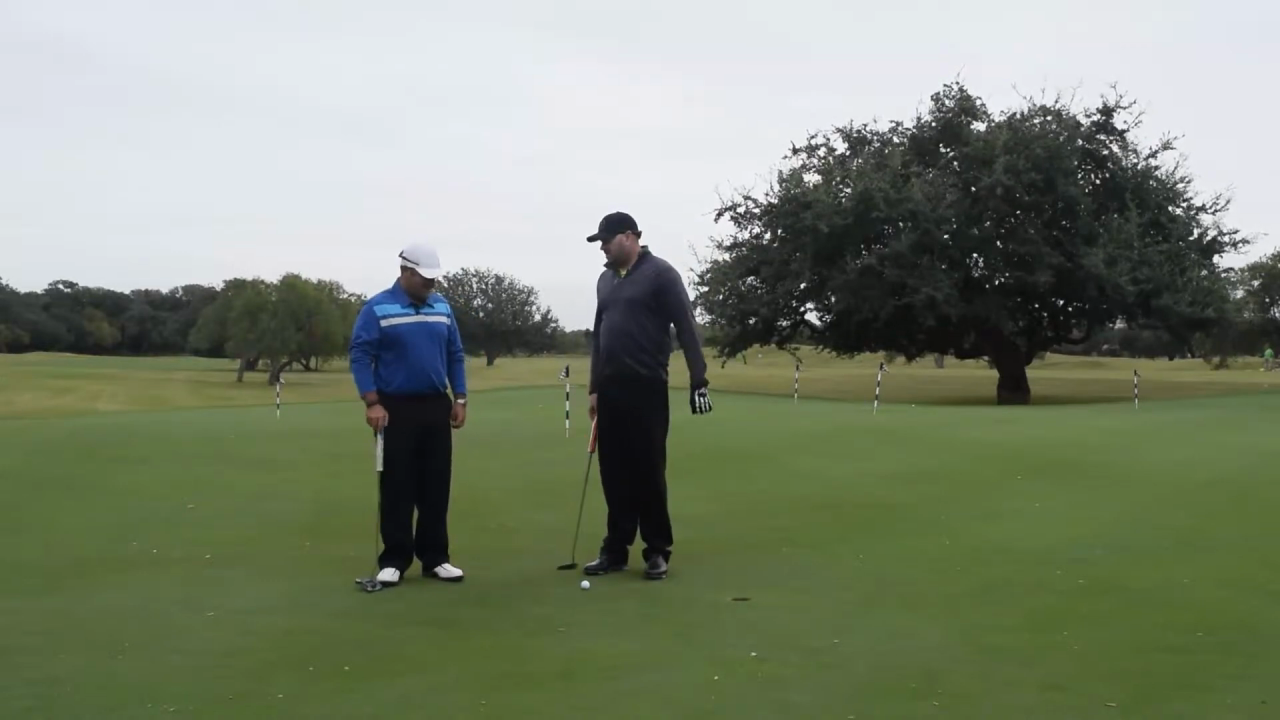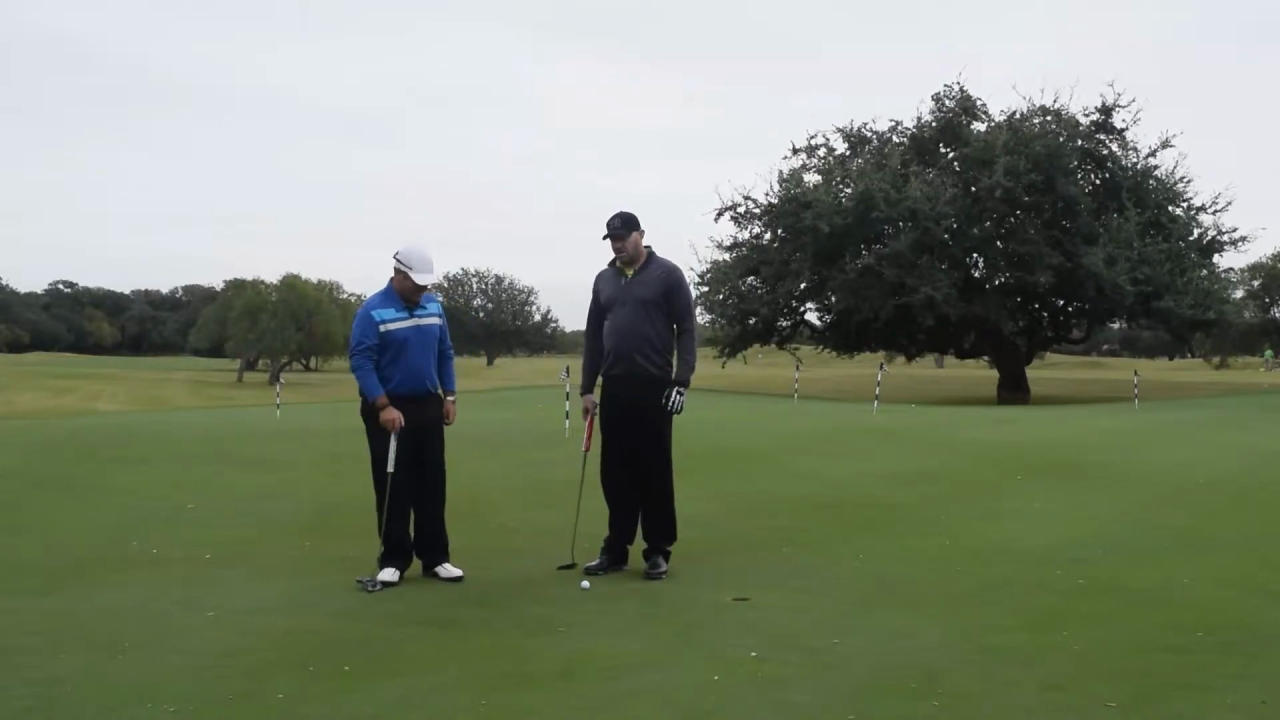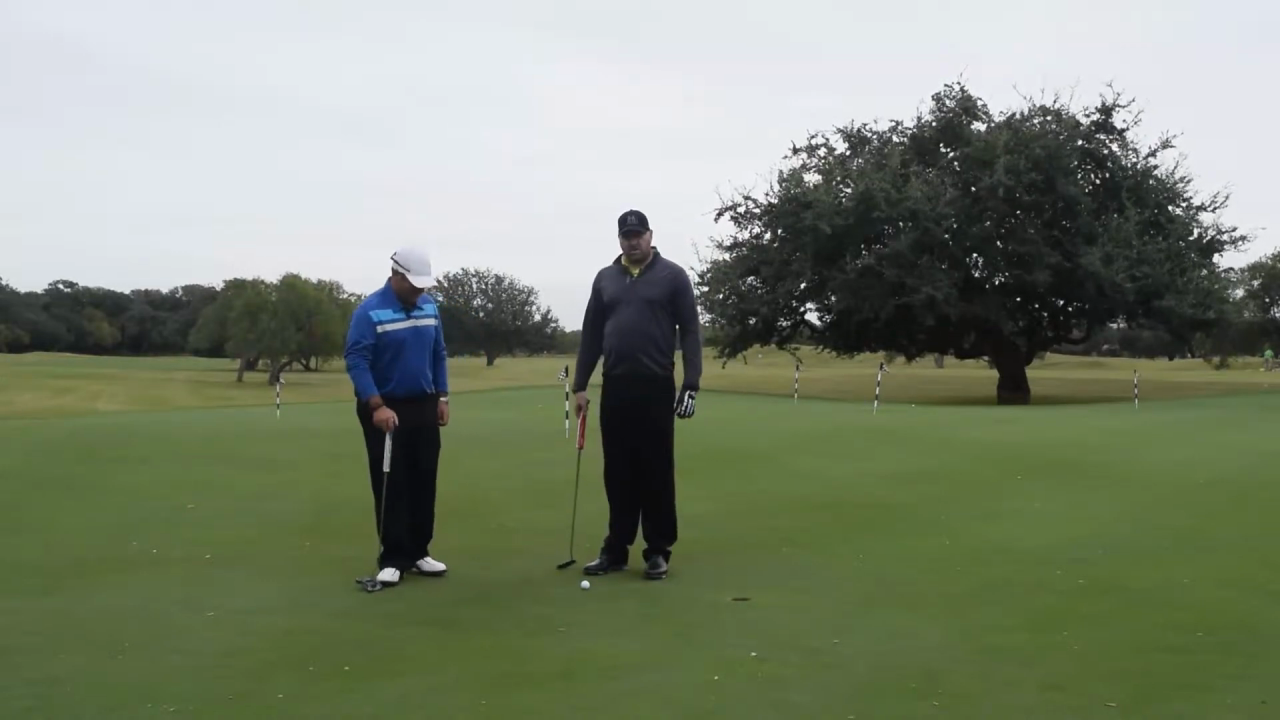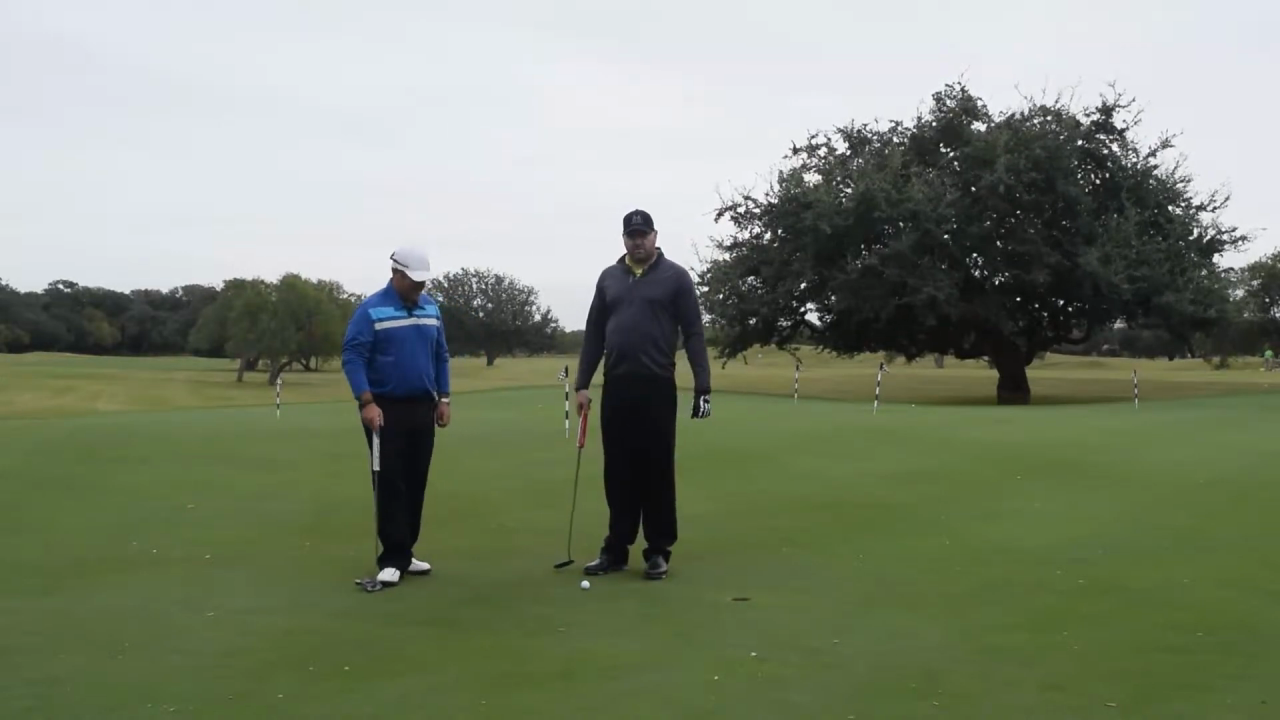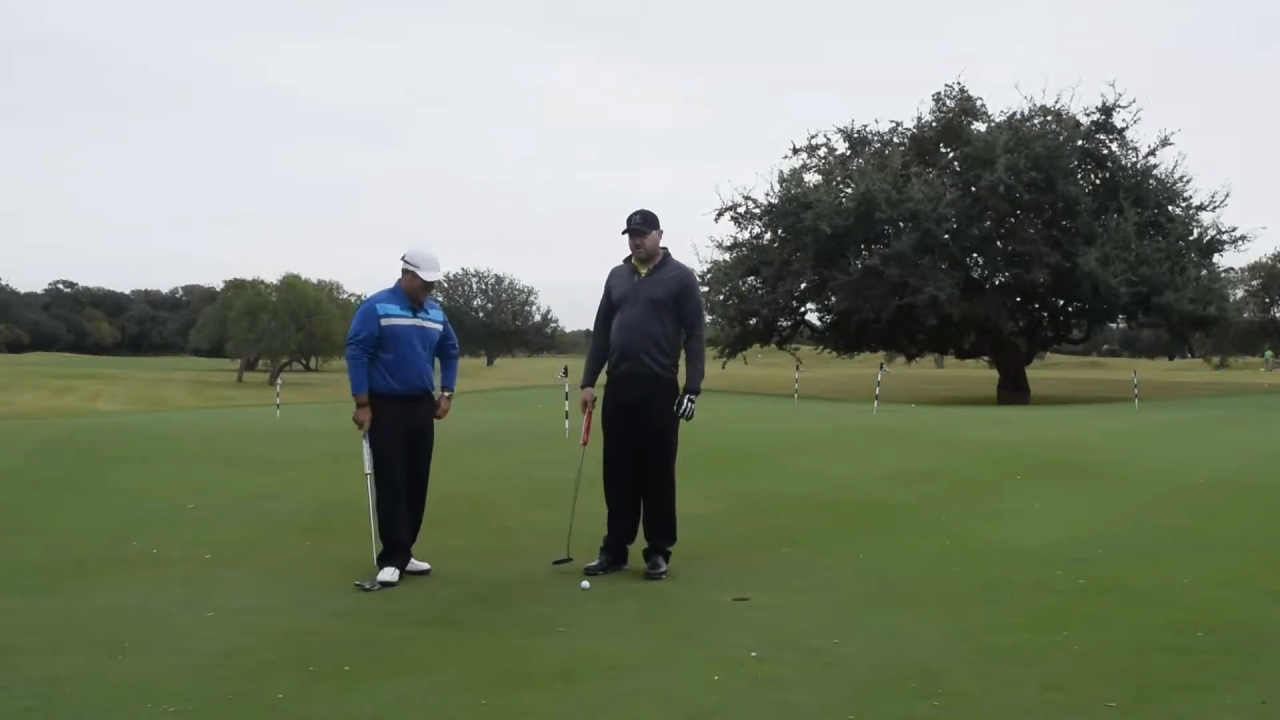
dt=0.3s
person 1, frame 1
left shoulder: (660, 273)
right shoulder: (606, 278)
left elbow: (686, 328)
left wrist: (698, 381)
right wrist: (594, 387)
left hip: (647, 387)
right hip: (611, 388)
left knee: (648, 470)
right knee: (614, 472)
left ankle: (657, 550)
right ankle: (616, 548)
person 1, frame 2
left shoulder: (667, 274)
right shoulder: (604, 280)
left elbow: (686, 329)
right elbow: (594, 336)
left wrist: (681, 380)
right wrist: (587, 388)
left hip: (653, 386)
right hip: (614, 387)
left knee: (654, 470)
right knee: (615, 471)
left ankle: (658, 550)
right ankle: (616, 549)
person 1, frame 3
left shoulder: (672, 276)
right shoulder: (605, 278)
left elbow: (690, 331)
right elbow: (591, 334)
left wrist: (691, 384)
right wrist: (580, 385)
left hip: (656, 387)
right hip: (614, 386)
left knee: (656, 470)
right knee: (618, 471)
left ankle: (658, 550)
right ankle: (616, 548)
person 1, frame 4
left shoulder: (675, 277)
right shoulder: (609, 277)
left elbow: (693, 334)
right elbow: (594, 333)
left wrist: (702, 387)
right wrist: (583, 383)
left hip: (657, 387)
right hip: (616, 386)
left knee: (657, 470)
right knee: (618, 471)
left ankle: (658, 550)
right ankle: (616, 549)
person 1, frame 5
left shoulder: (680, 277)
right shoulder: (617, 276)
left elbow: (695, 335)
right elbow: (602, 331)
left wrist: (692, 388)
right wrist: (588, 381)
left hip: (659, 387)
right hip: (618, 386)
left knee: (657, 471)
right knee: (617, 470)
left ankle: (658, 551)
right ankle: (615, 549)
person 2, frame 1
left shoulder: (442, 307)
right shoulder: (378, 308)
left elbow: (455, 355)
right elbow: (360, 357)
left wrist: (460, 398)
right wrist: (372, 403)
left hip: (435, 406)
right hip: (394, 408)
left knee: (436, 486)
right knee: (397, 487)
left ankle: (435, 557)
right ankle: (394, 560)
person 2, frame 2
left shoulder: (433, 306)
right shoulder: (373, 311)
left elbow: (445, 353)
right elbow: (361, 363)
left wrist: (449, 396)
right wrist: (383, 407)
left hip: (427, 406)
right hip: (387, 410)
left knee: (432, 484)
right knee: (392, 486)
left ankle: (435, 558)
right ankle: (394, 560)
person 2, frame 3
left shoulder: (429, 306)
right shoulder: (370, 312)
left elbow: (438, 354)
right elbow: (357, 362)
left wrist: (442, 397)
right wrist: (378, 406)
left hip: (423, 406)
right hip: (383, 409)
left knee: (424, 482)
right knee: (390, 486)
left ankle: (418, 552)
right ankle: (393, 559)
person 2, frame 4
left shoulder: (431, 308)
right shoulder: (371, 310)
left elbow: (440, 355)
right elbow: (352, 359)
left wrist: (444, 399)
right wrist: (367, 403)
left hip: (423, 407)
right hip: (386, 409)
left knee: (415, 484)
right knee: (390, 484)
left ankle: (405, 552)
right ankle: (393, 558)
person 2, frame 5
left shoulder: (435, 312)
right shoulder: (376, 307)
left elbow: (450, 352)
right elbow: (356, 354)
left wrist: (447, 394)
right wrist: (362, 404)
left hip: (422, 407)
right hip: (385, 407)
left knee: (416, 483)
right knee: (390, 483)
left ankle: (404, 552)
right ankle: (391, 558)
